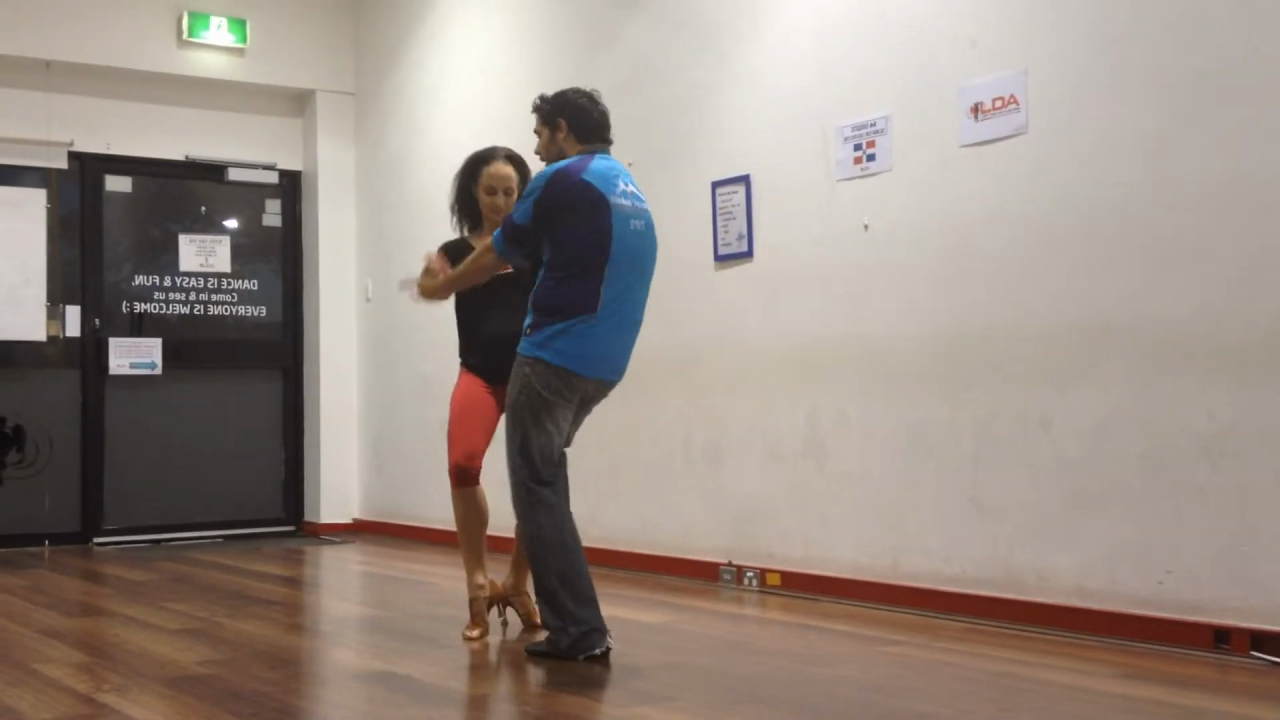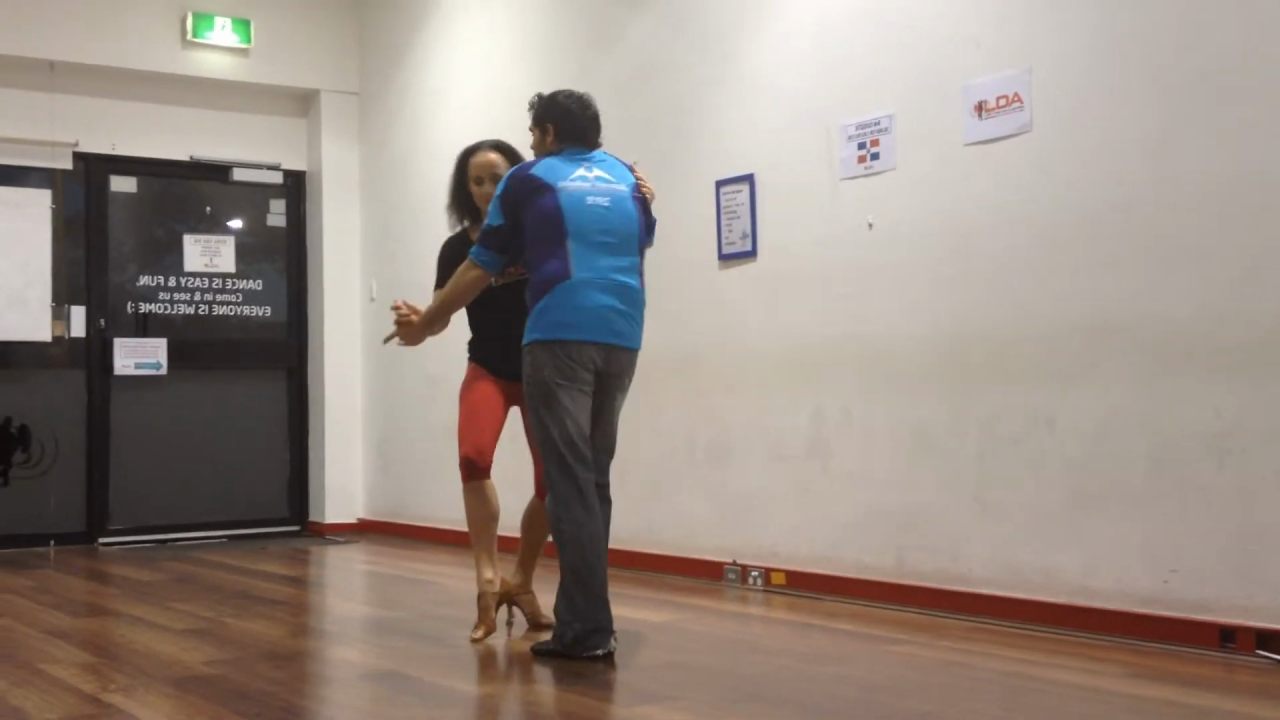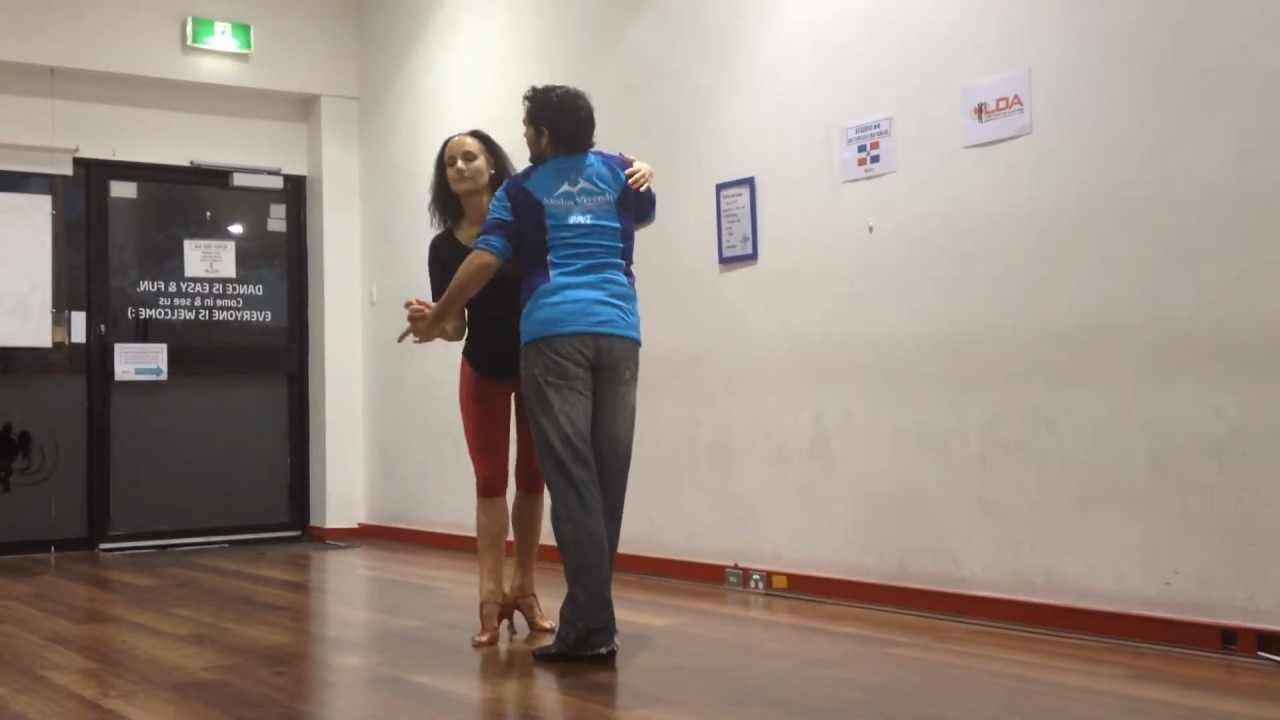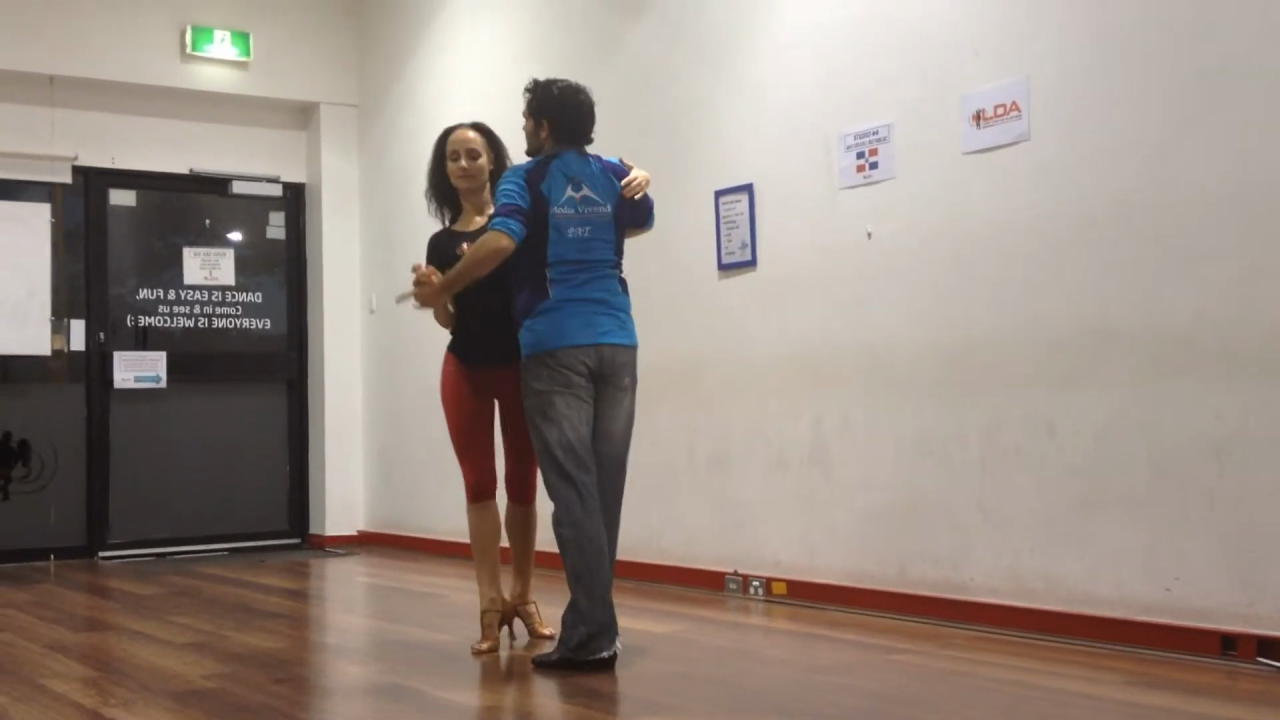
dt=0.3s
person 1, frame 1
left shoulder: (564, 178)
right shoulder: (628, 188)
left elbow: (501, 252)
left wrist: (446, 284)
left hip: (556, 354)
right hip: (604, 360)
left knee: (538, 490)
right knee: (546, 478)
left ankle: (580, 629)
right ankle: (571, 620)
person 1, frame 2
left shoulder: (526, 179)
right shoulder: (626, 175)
left elbow: (479, 270)
left wrist: (424, 323)
left hip: (562, 332)
right hip: (624, 335)
left knee: (569, 482)
right knee: (593, 478)
left ankle: (587, 628)
right ankle: (586, 615)
person 1, frame 3
left shoulder: (520, 188)
right shoulder: (618, 171)
left elbow: (486, 259)
right elbow: (643, 216)
left wrist: (435, 319)
left hip: (554, 332)
right hip: (619, 331)
left knee: (572, 483)
right knee: (608, 480)
left ankle: (589, 629)
right ankle: (593, 621)
person 1, frame 4
left shoulder: (525, 178)
right shoulder: (615, 176)
left elbow: (500, 242)
right elbow: (641, 223)
left wrist: (441, 288)
left hip: (553, 345)
right hip: (616, 342)
left knee: (574, 492)
right knee: (603, 489)
left ankle: (592, 634)
right ankle: (593, 628)
person 2, frame 1
right shoulder: (456, 249)
right elbow: (438, 281)
right wrist: (433, 277)
right hip: (479, 374)
right knee: (462, 464)
left ankle: (515, 586)
right ankle: (478, 585)
person 2, frame 2
right shoulder: (457, 247)
right elbow: (440, 315)
left wrist: (636, 196)
right hip: (489, 370)
left knee: (552, 481)
right knee: (474, 459)
left ankle: (521, 584)
right ankle: (488, 582)
person 2, frame 3
right shoulder: (444, 247)
right elbow: (454, 327)
left wrist: (637, 174)
right hip: (483, 371)
left knee: (532, 478)
right knee: (490, 480)
left ankle: (523, 590)
right ankle: (492, 599)
person 2, frame 4
right shoulder: (442, 242)
right elbow: (449, 319)
left wrist: (634, 178)
left hip: (523, 365)
right hip: (465, 369)
left knee: (522, 485)
right knee: (479, 484)
left ankle: (523, 598)
right ankle: (491, 605)
